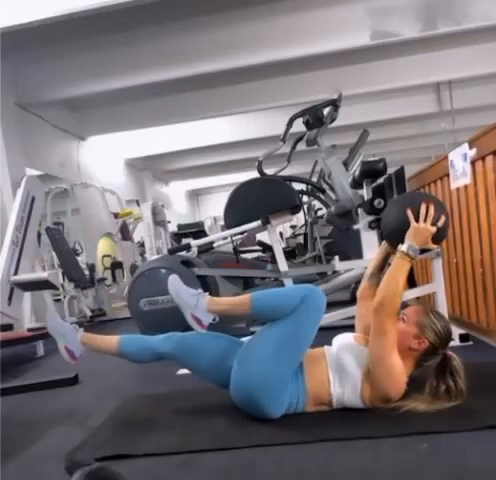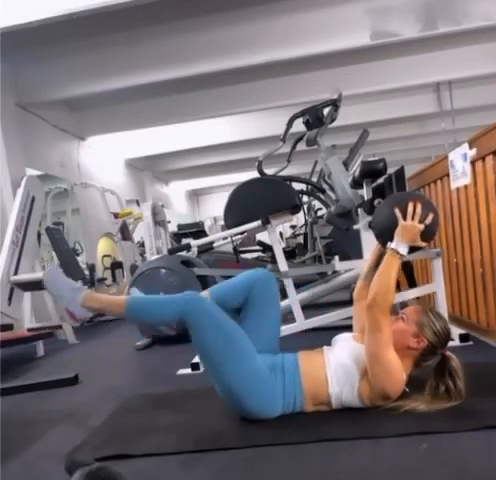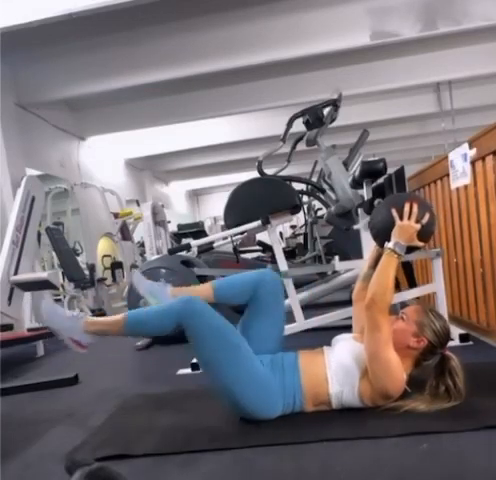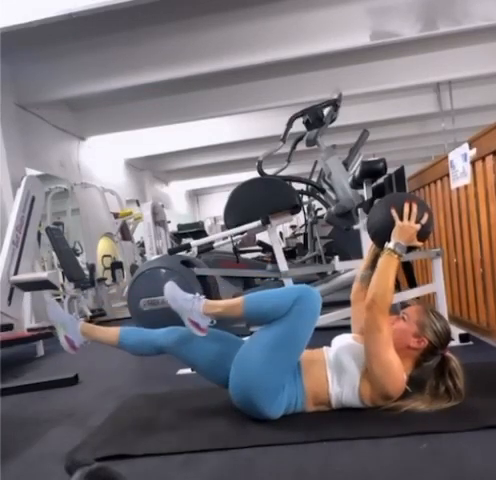
dt=0.7s
person 1, frame 1
left shoulder: (390, 380)
right shoulder: (372, 349)
left elbow: (382, 310)
right elbow: (366, 298)
left wrist: (410, 249)
right wrist: (388, 246)
left hip: (262, 390)
right hip: (256, 373)
left knee: (311, 296)
right knee: (172, 342)
left ankle: (209, 306)
right ankle: (82, 342)
person 1, frame 2
left shoulder: (389, 379)
right shoulder: (369, 349)
left elbow: (375, 307)
right elbow: (363, 296)
left wrist: (400, 246)
right wrist: (381, 247)
left hip: (259, 393)
right hip: (268, 368)
left knee: (192, 305)
right knee: (260, 279)
left ankle: (87, 301)
right ankle: (170, 317)
person 1, frame 3
left shoulder: (390, 379)
right shoulder: (374, 350)
left elbow: (374, 307)
right elbow: (364, 301)
left wrist: (398, 246)
right wrist: (376, 247)
left hip: (258, 393)
right hip: (265, 367)
left knee: (189, 308)
right knee: (266, 280)
left ankle: (88, 329)
right ankle: (168, 294)
person 1, frame 4
left shoulder: (390, 379)
right shoulder: (371, 349)
left elbow: (373, 310)
right elbow: (360, 298)
left wrist: (397, 246)
right wrist: (377, 247)
left hip: (260, 390)
right hip: (255, 376)
left knee: (307, 296)
right knee: (173, 336)
left ankle: (206, 308)
right ankle: (83, 332)
